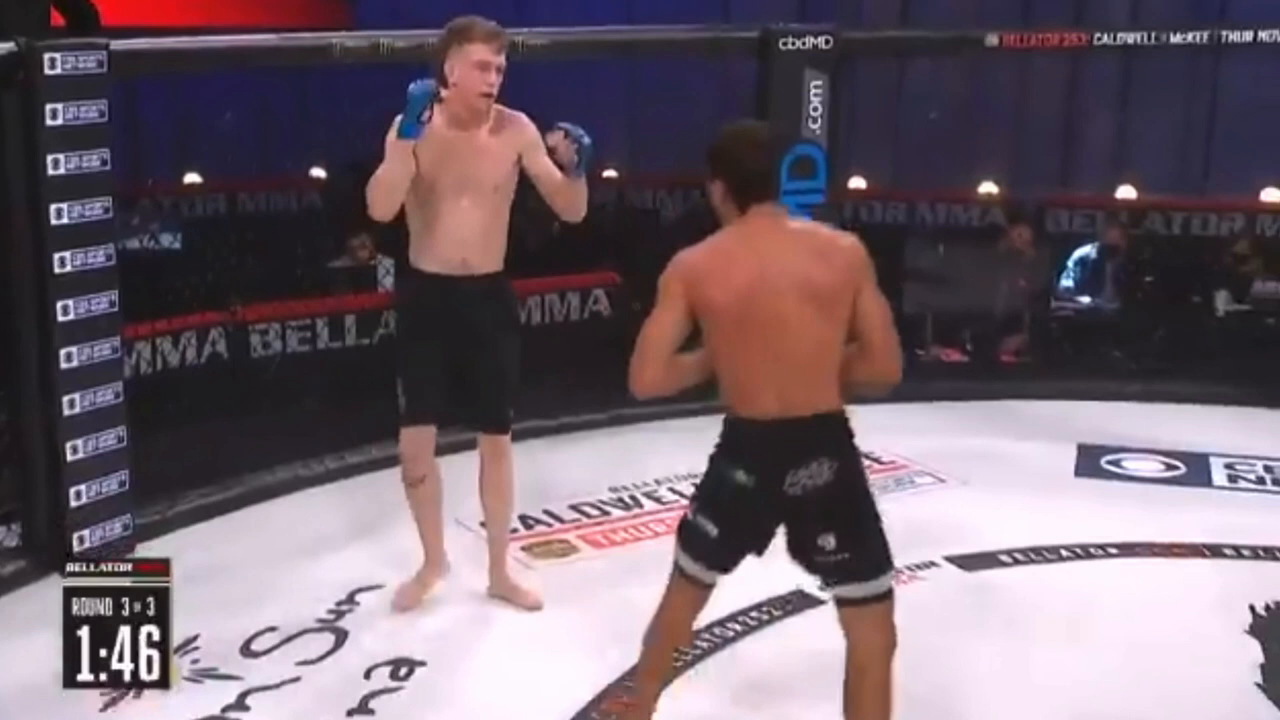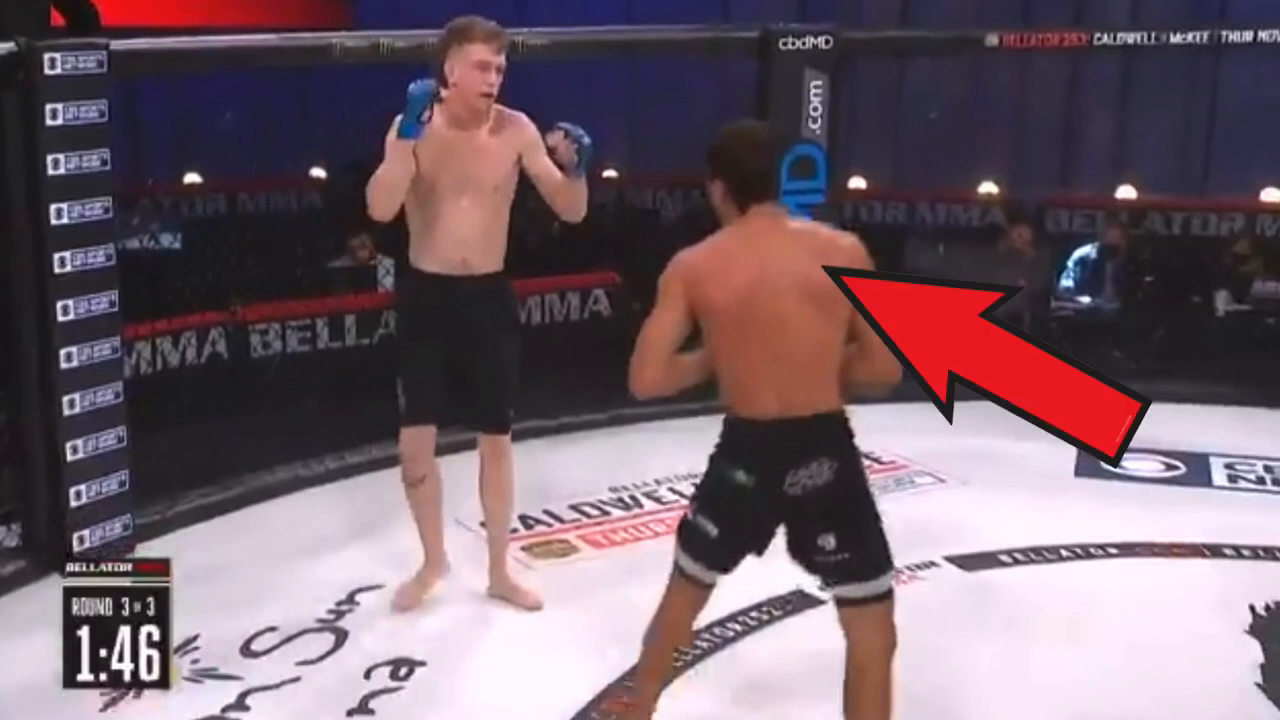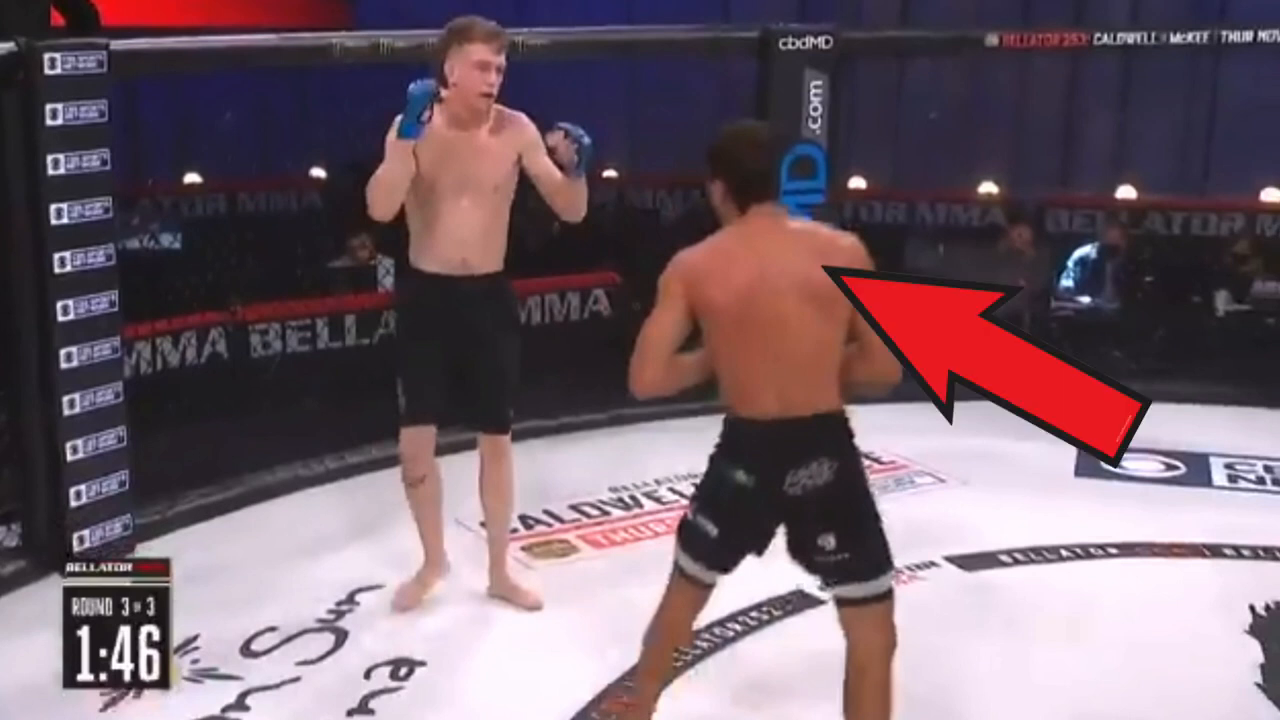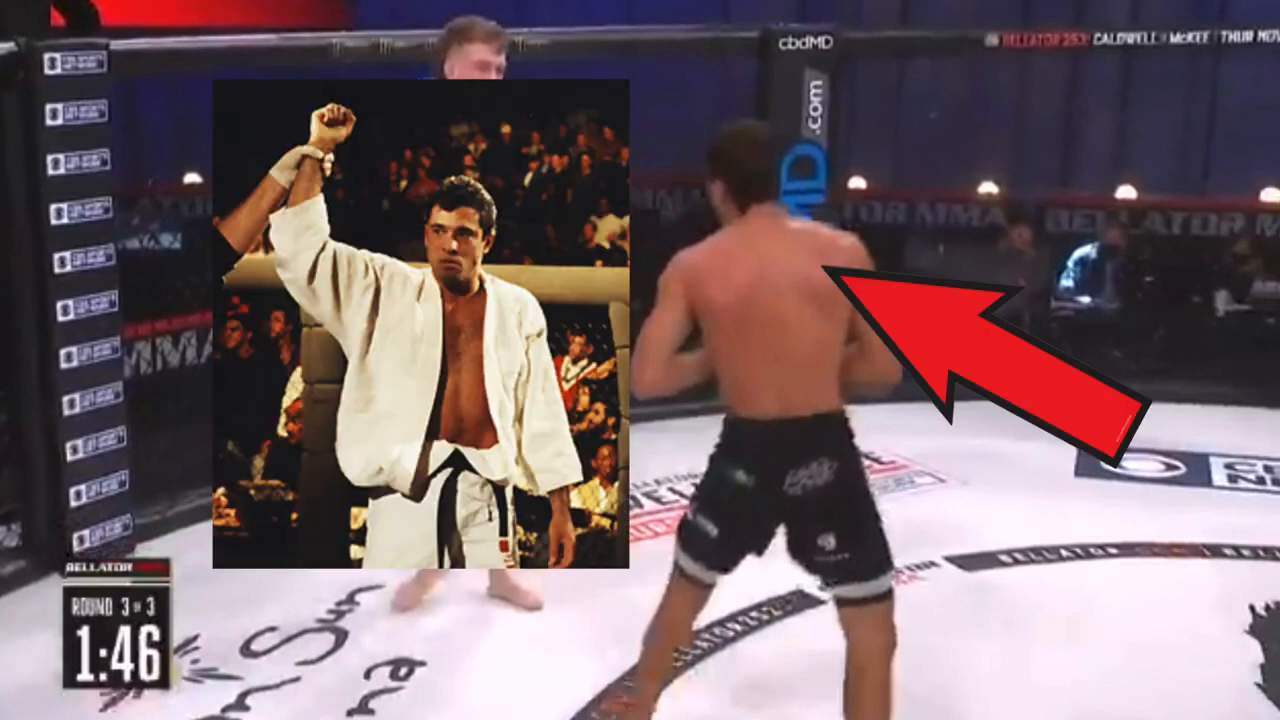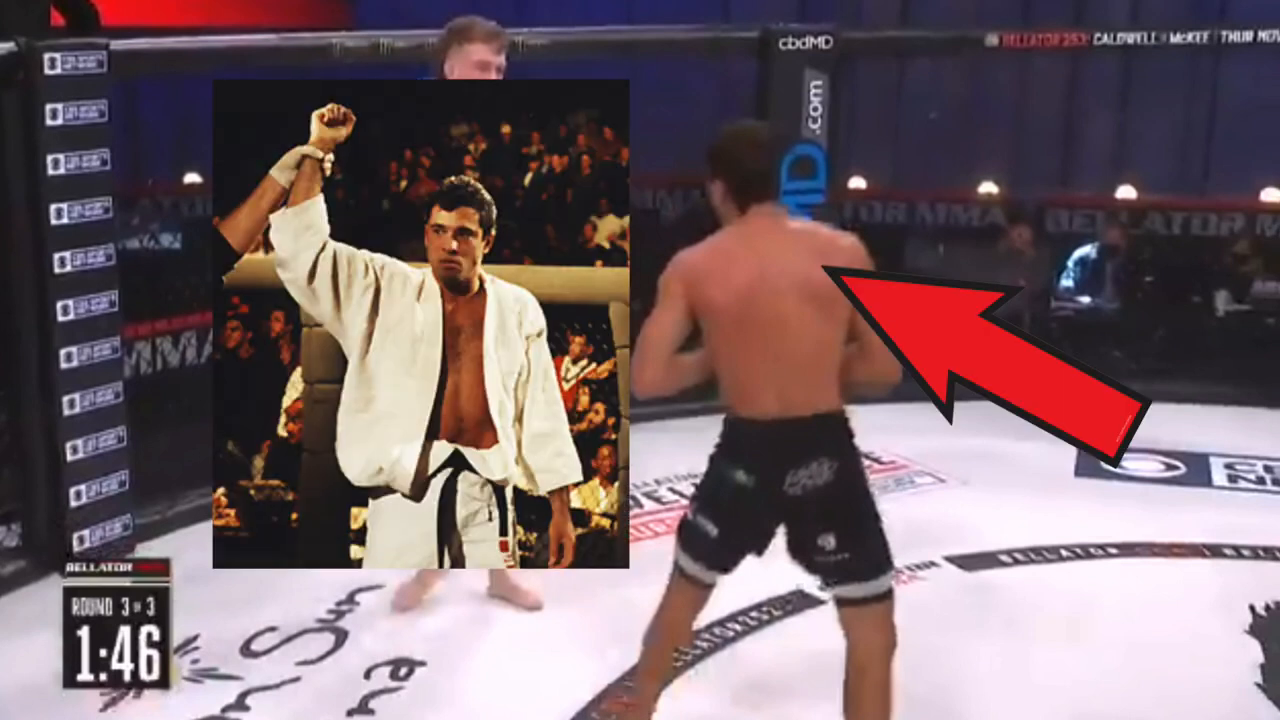
dt=1s
person 1, frame 1
left shoulder: (692, 267)
right shoulder: (845, 251)
left elbow: (646, 379)
right elbow: (885, 368)
left hip: (745, 452)
right hip: (825, 452)
left knee: (683, 590)
right knee: (872, 630)
person 1, frame 2
left shoulder: (692, 266)
right shoulder: (844, 250)
left elbow: (646, 379)
right elbow: (885, 369)
left hip: (745, 453)
right hip: (825, 452)
left knee: (683, 590)
right knee: (872, 631)
person 1, frame 3
left shoulder: (692, 266)
right shoulder: (843, 250)
left elbow: (646, 379)
right elbow: (886, 368)
left hip: (745, 452)
right hip: (825, 453)
left knee: (682, 591)
right knee: (872, 631)
person 1, frame 4
left shoulder: (691, 266)
right shoulder: (844, 250)
left elbow: (646, 380)
right elbow: (885, 369)
left hip: (745, 451)
right hip: (824, 452)
left knee: (683, 591)
right knee: (871, 632)
person 1, frame 5
left shoulder: (692, 266)
right shoulder: (844, 250)
left elbow: (646, 380)
right elbow: (885, 369)
left hip: (745, 452)
right hip: (825, 452)
left knee: (683, 591)
right knee: (872, 632)
person 2, frame 1
left shoulder: (516, 131)
right shoulder: (411, 128)
left elbow: (572, 212)
right elbow: (380, 210)
left wrist: (575, 167)
right wrist: (410, 132)
left hip: (488, 295)
right hip: (426, 295)
left knee: (496, 440)
right knee: (415, 443)
left ankle: (499, 569)
right ankle: (433, 561)
person 2, frame 2
left shoulder: (515, 130)
right shoulder: (411, 127)
left elbow: (571, 212)
right elbow: (380, 210)
left wrist: (574, 168)
right wrist: (409, 131)
left hip: (489, 297)
right hip: (425, 295)
left knee: (496, 441)
right knee: (414, 443)
left ankle: (499, 571)
right ankle: (433, 561)
person 2, frame 3
left shoulder: (516, 130)
right shoulder: (412, 127)
left elbow: (572, 211)
right elbow: (380, 209)
left wrist: (574, 167)
right wrist: (410, 130)
left hip: (488, 297)
right hip: (425, 295)
left knee: (496, 441)
right knee: (415, 443)
left ankle: (499, 570)
right ankle: (433, 561)
person 2, frame 4
left shoulder: (518, 310)
right shoulder: (385, 290)
left elbow: (541, 411)
right elbow: (302, 250)
left wrist: (561, 511)
right wrist: (317, 151)
left hip: (482, 489)
right hip: (405, 489)
left knee: (495, 603)
right knee: (395, 604)
person 2, frame 5
left shoulder: (517, 309)
right shoulder: (385, 290)
left elbow: (540, 411)
right elbow: (302, 250)
left wrist: (561, 511)
right wrist: (318, 150)
left hip: (483, 493)
right hip: (406, 493)
